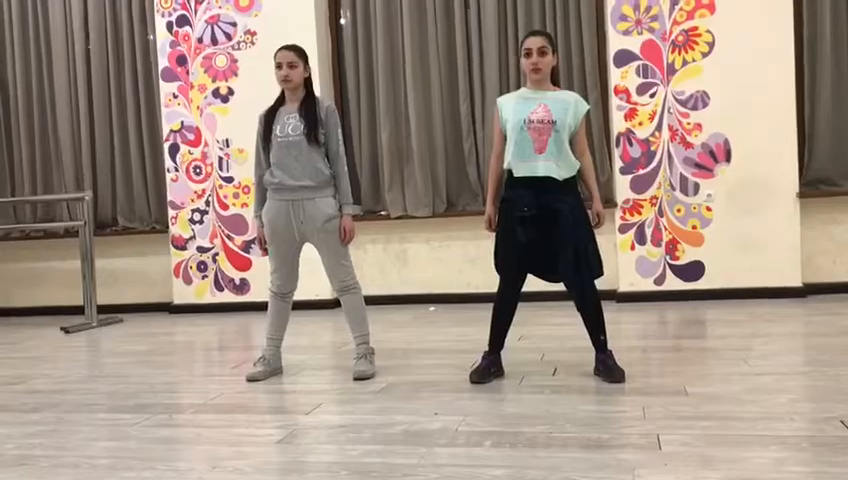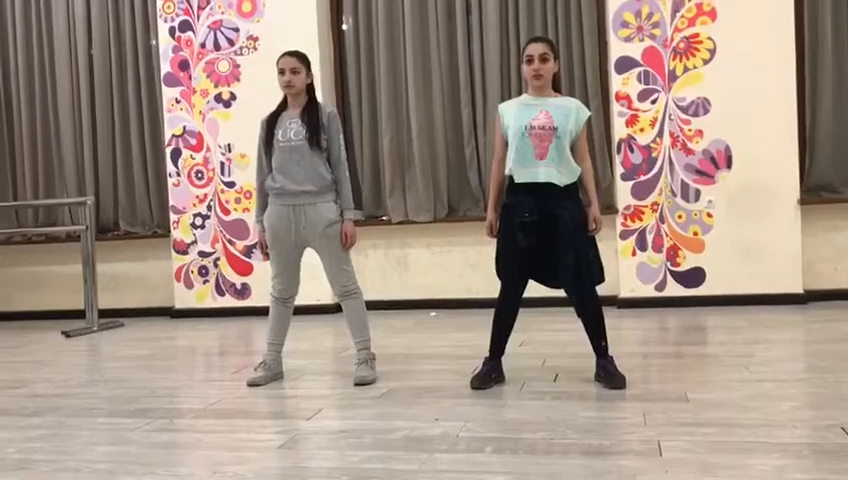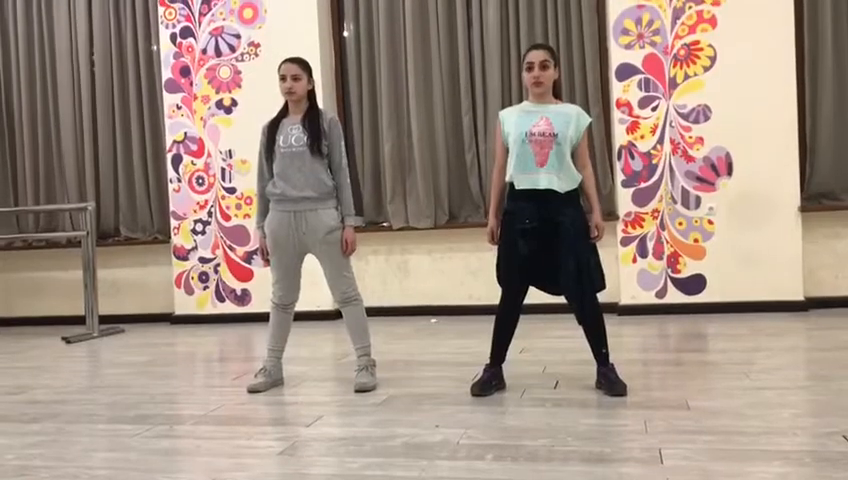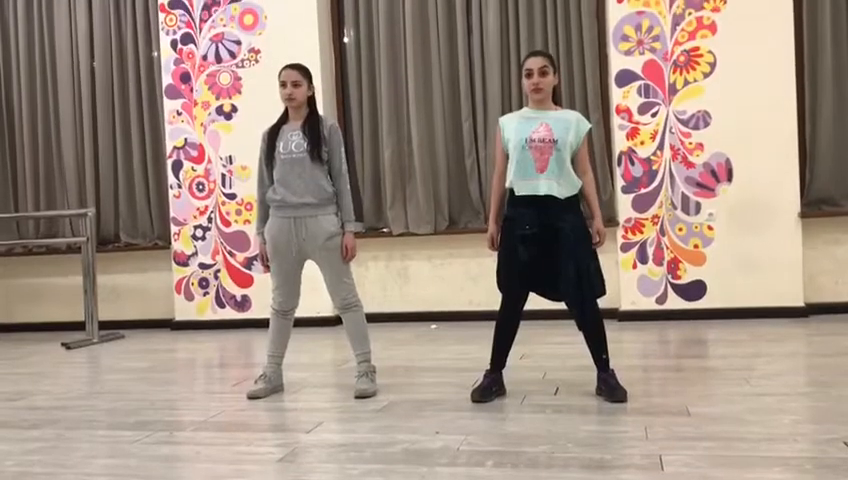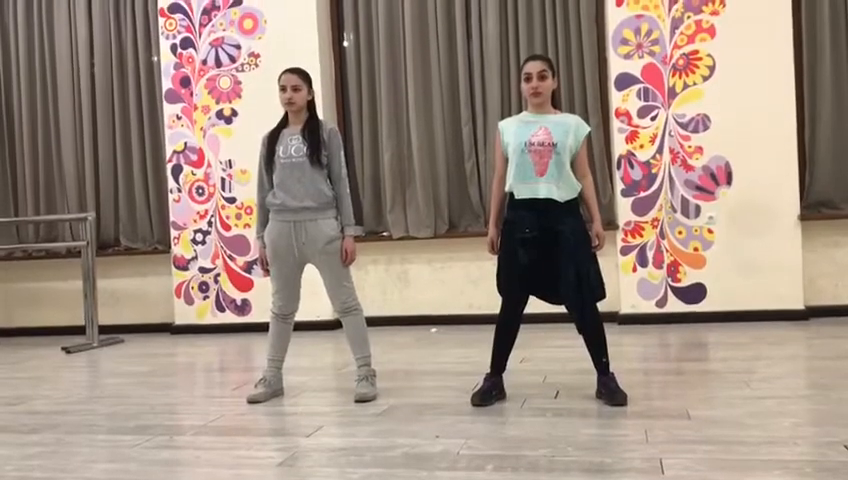
dt=0.2s
person 1, frame 1
left shoulder: (571, 102)
right shoulder: (506, 104)
left elbow: (582, 154)
right elbow: (498, 157)
left wrist: (596, 198)
right wrist: (490, 202)
left hip: (562, 194)
right hip: (520, 195)
left knee: (581, 279)
right knee: (510, 280)
left ankle: (603, 355)
right ankle: (492, 357)
person 1, frame 2
left shoulder: (573, 109)
right shoulder: (507, 110)
left elbow: (583, 160)
right elbow: (499, 163)
left wrist: (593, 204)
right wrist: (492, 208)
left hip: (564, 200)
right hip: (521, 201)
left knee: (582, 285)
right knee: (511, 286)
left ankle: (603, 361)
right ankle: (493, 362)
person 1, frame 3
left shoulder: (574, 116)
right shoulder: (508, 117)
left elbow: (584, 167)
right elbow: (500, 170)
left wrist: (596, 211)
right wrist: (493, 214)
left hip: (565, 207)
right hip: (522, 208)
left knee: (583, 292)
right knee: (512, 293)
left ankle: (604, 369)
right ankle: (494, 370)
person 1, frame 4
left shoulder: (573, 121)
right shoulder: (508, 124)
left elbow: (585, 173)
right elbow: (500, 176)
left wrist: (597, 217)
right wrist: (493, 221)
left hip: (565, 213)
right hip: (522, 214)
left knee: (583, 298)
right knee: (512, 299)
left ankle: (605, 374)
right ankle: (494, 375)
person 1, frame 5
left shoulder: (573, 125)
right shoulder: (507, 127)
left elbow: (584, 176)
right elbow: (500, 180)
left wrist: (596, 220)
right wrist: (493, 224)
left hip: (564, 216)
right hip: (521, 217)
left knee: (583, 301)
right knee: (512, 302)
left ankle: (605, 377)
right ankle: (494, 379)
person 2, frame 1
left shoulder: (323, 111)
right shoulder: (268, 117)
left elbow: (339, 161)
right elbow: (261, 169)
left wrist: (347, 210)
right wrist: (258, 217)
left hip: (320, 204)
right hip: (279, 208)
left knee: (344, 280)
right knee: (281, 286)
left ankle: (364, 351)
right ankle: (271, 355)
person 2, frame 2
left shoulder: (325, 116)
right shoulder: (270, 123)
left elbow: (340, 167)
right elbow: (263, 174)
left wrist: (349, 215)
right wrist: (260, 221)
left hip: (321, 209)
right hip: (281, 212)
left knee: (345, 286)
right knee: (282, 291)
left ankle: (364, 357)
right ankle: (272, 360)
person 2, frame 3
left shoulder: (327, 123)
right shoulder: (271, 129)
left elbow: (341, 173)
right elbow: (264, 180)
left wrist: (349, 221)
right wrist: (261, 228)
left hip: (322, 215)
right hip: (282, 218)
left knee: (346, 292)
right knee: (282, 297)
left ankle: (365, 363)
right ankle: (272, 366)
person 2, frame 4
left shoulder: (326, 129)
right shoulder: (271, 135)
left elbow: (341, 179)
right elbow: (264, 187)
left wrist: (349, 227)
right wrist: (261, 234)
left hip: (322, 221)
right hip: (282, 224)
left knee: (346, 298)
right knee: (282, 303)
left ankle: (365, 369)
right ankle: (272, 372)
person 2, frame 5
left shoulder: (326, 133)
right shoulder: (271, 139)
left elbow: (341, 183)
right elbow: (264, 191)
left wrist: (349, 231)
right wrist: (261, 238)
left hip: (321, 225)
right hip: (281, 229)
left knee: (346, 302)
right knee: (282, 307)
left ankle: (365, 373)
right ankle: (272, 376)
